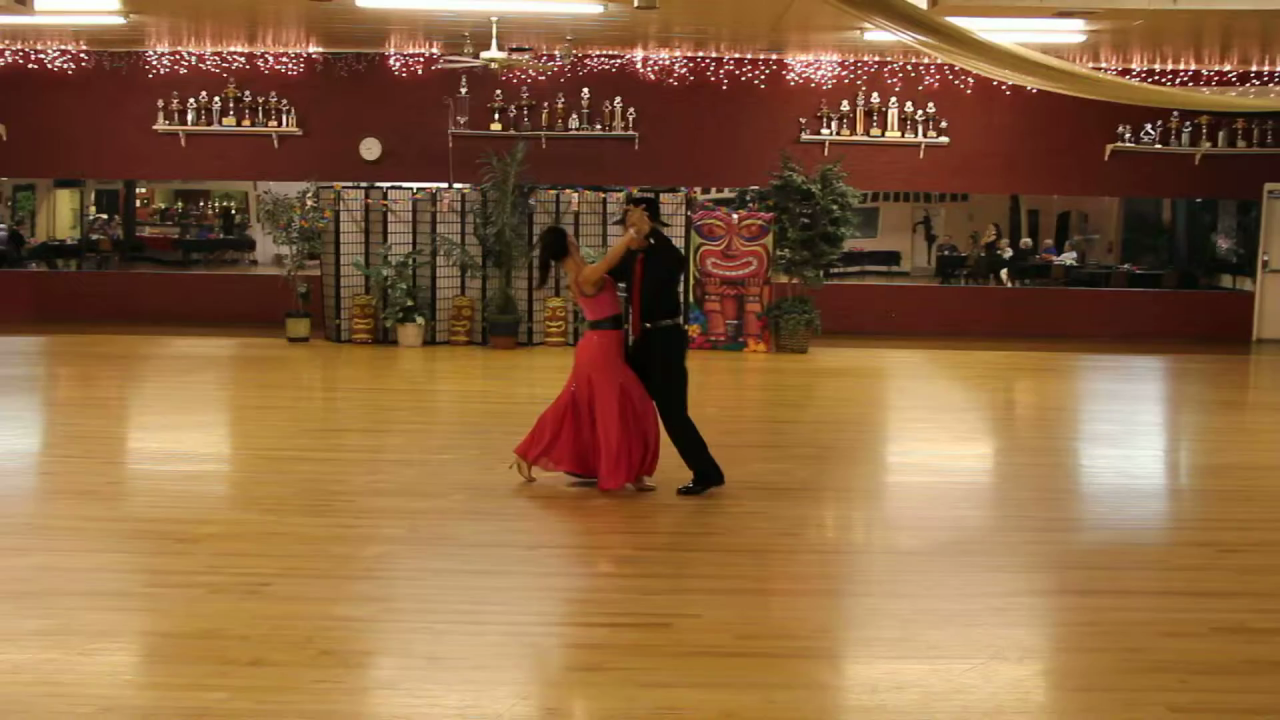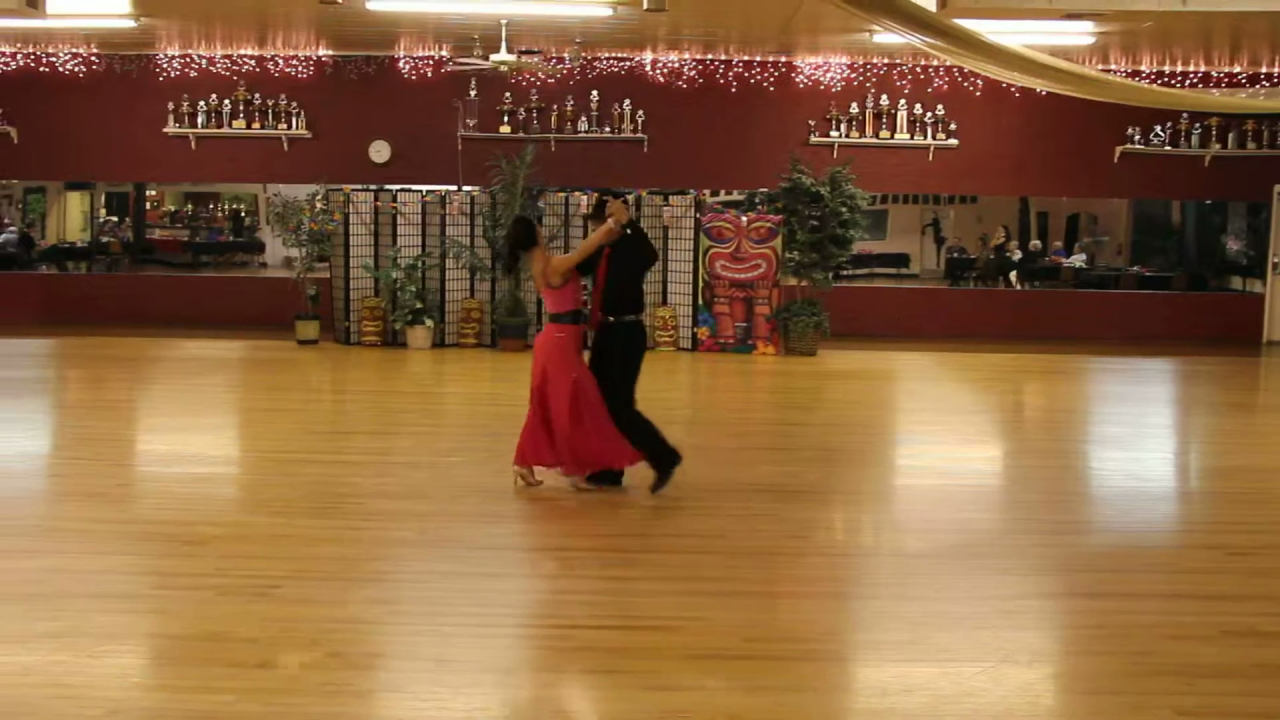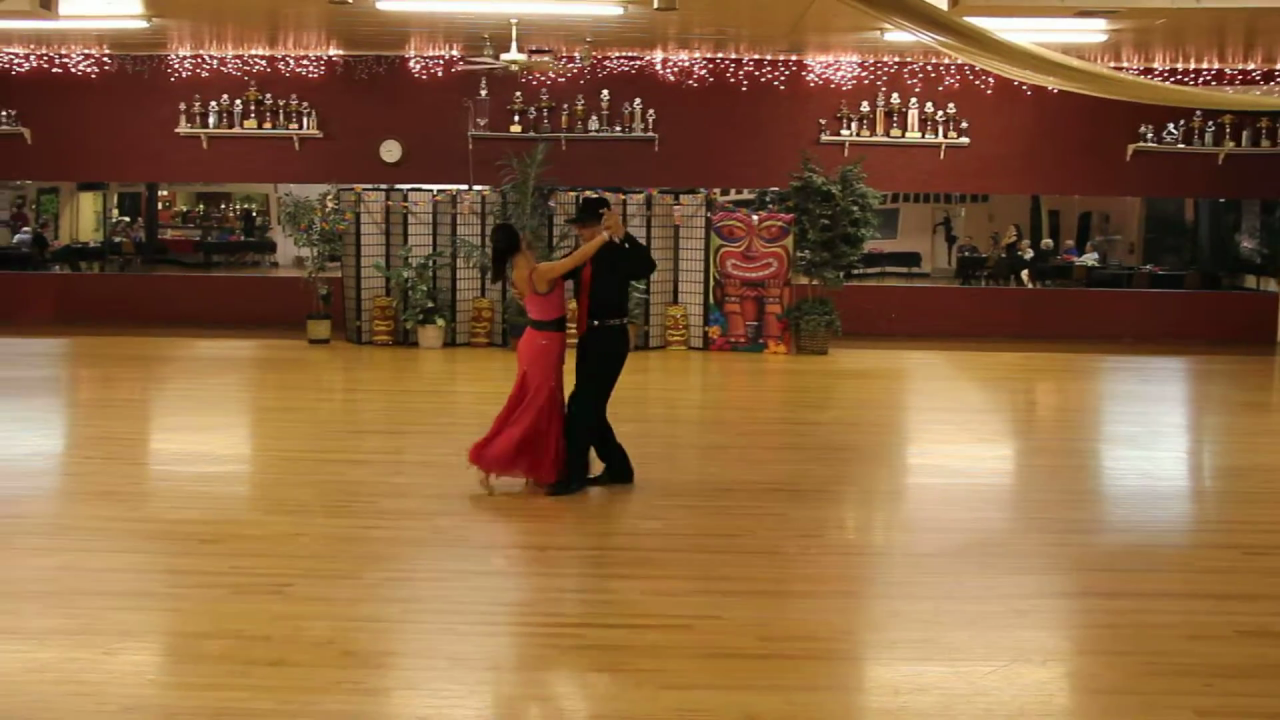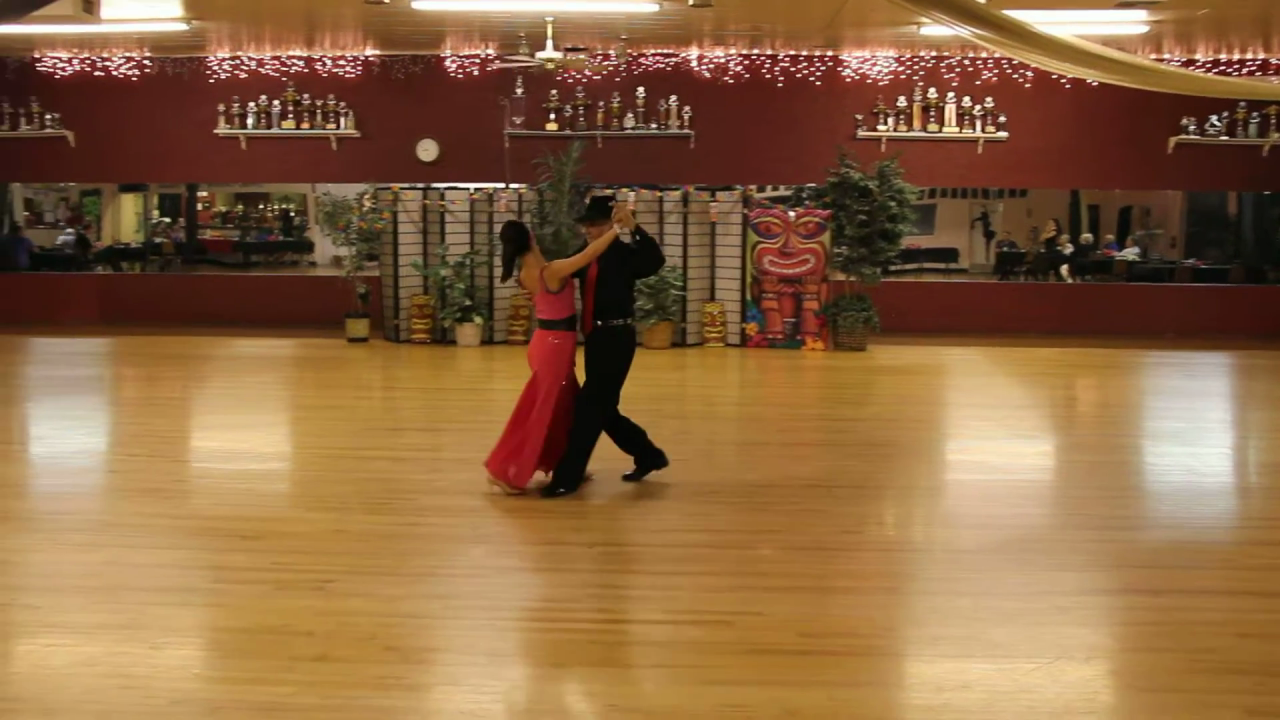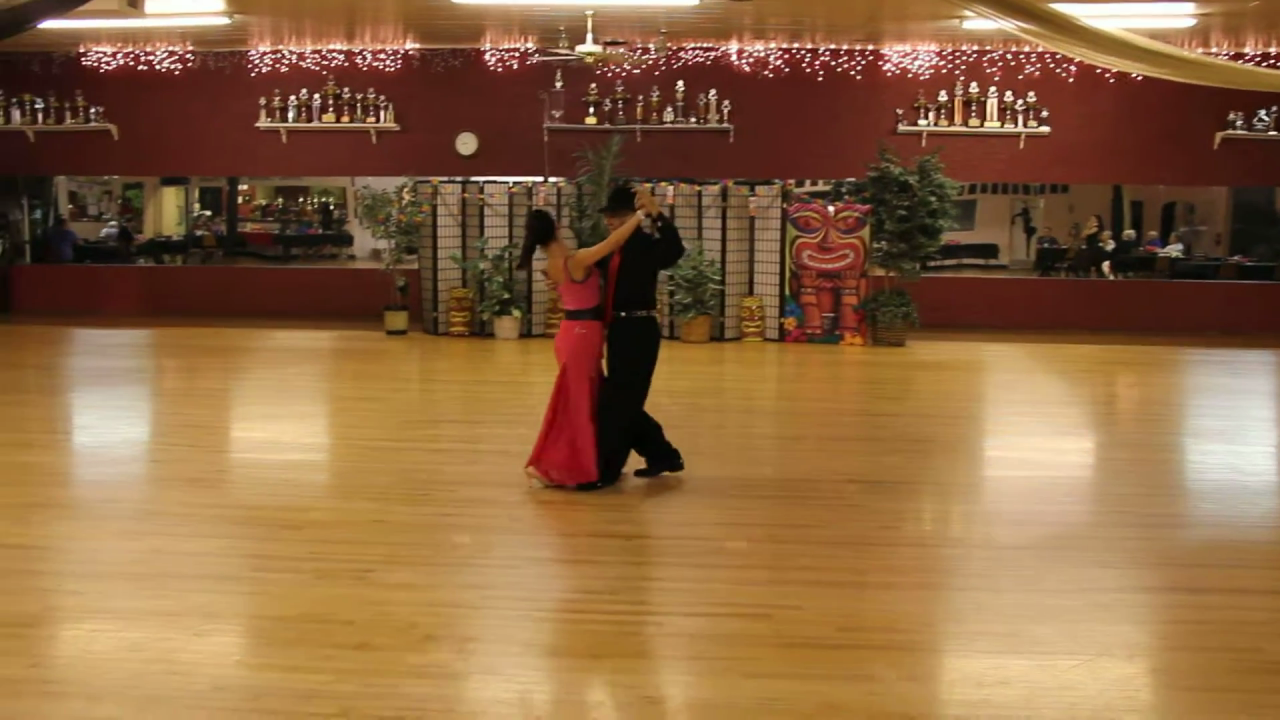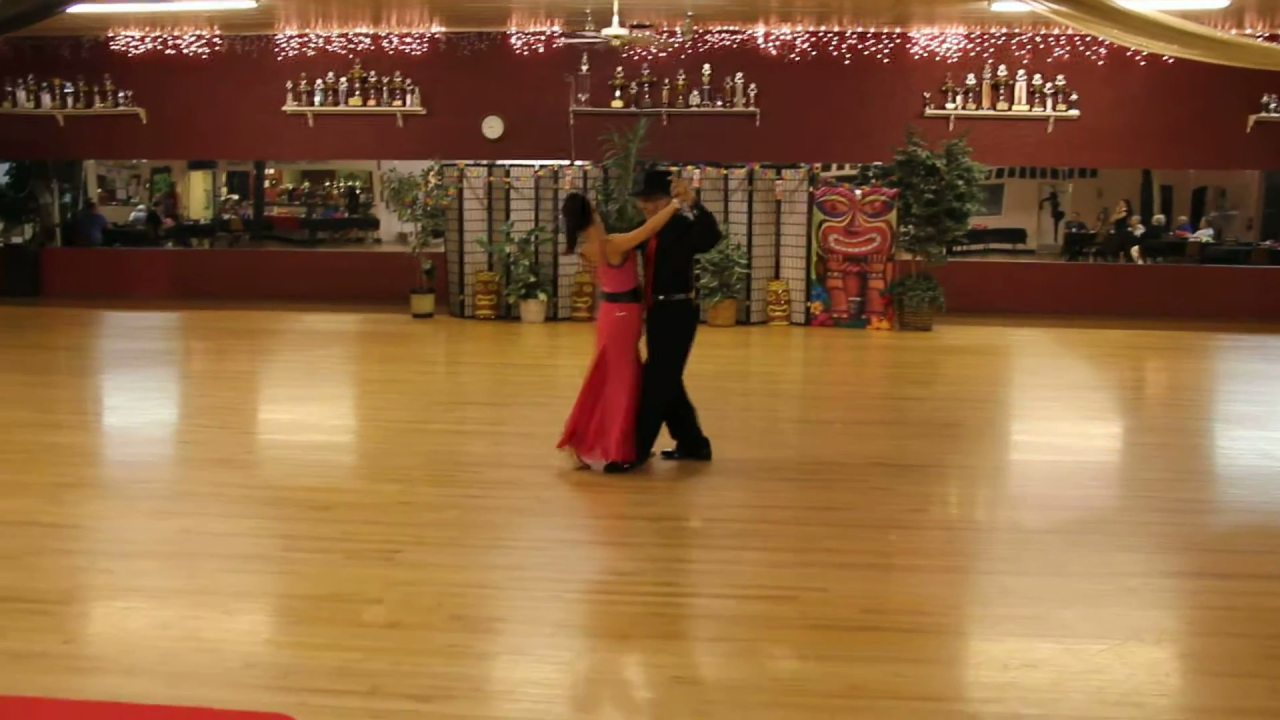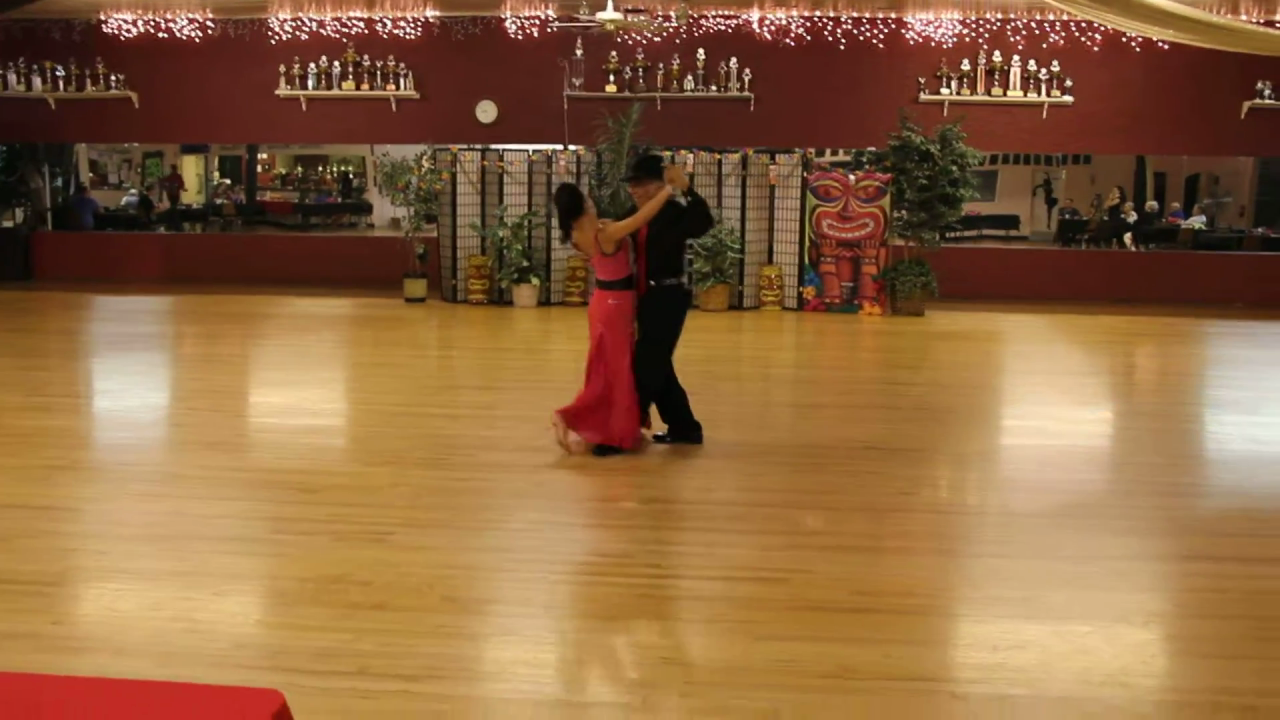
dt=0.3s
person 1, frame 1
left shoulder: (663, 254)
right shoulder: (633, 257)
left elbow: (678, 262)
right elbow: (610, 274)
left wrist: (649, 230)
left hip: (666, 338)
right hip: (644, 338)
left knee: (672, 412)
left ankle: (706, 473)
person 1, frame 2
left shoulder: (630, 250)
right shoulder: (599, 252)
left elbow: (650, 255)
right elbow: (574, 268)
left wrist: (625, 223)
left hip: (626, 333)
right hip: (604, 332)
left knee: (619, 405)
right knee: (599, 402)
left ankle: (664, 459)
right ankle: (608, 470)
person 1, frame 3
left shoulder: (617, 255)
left elbow: (646, 267)
left wrist: (622, 235)
left hip: (610, 338)
right hip: (589, 337)
left knee: (582, 406)
right knee: (590, 407)
left ankle: (575, 475)
right ankle: (617, 468)
person 1, frame 4
left shoulder: (624, 254)
left elbow: (655, 261)
left wrist: (633, 227)
left hip: (615, 338)
right hip: (596, 337)
left knee: (590, 407)
right knee: (602, 408)
left ankle: (568, 477)
right ankle: (648, 456)
person 1, frame 5
left shoulder: (648, 245)
right shoulder: (613, 247)
left elbow: (673, 251)
left wrist: (656, 215)
left hip: (638, 330)
right hip: (619, 329)
left knee: (619, 401)
right knee: (622, 401)
left ankle: (607, 470)
right ankle: (663, 455)
person 1, frame 6
left shoulder: (683, 228)
left elbow: (711, 237)
left wrist: (693, 204)
left hip: (677, 312)
right hip: (658, 312)
left knee: (656, 382)
right knee: (665, 381)
left ankle: (635, 451)
right ankle: (693, 443)
person 1, frame 7
left shoulder: (675, 213)
left elbow: (704, 223)
left wrist: (686, 189)
left hip: (668, 297)
right hip: (648, 297)
left knee: (645, 366)
right knee: (656, 366)
right ankle: (685, 427)
person 2, frame 1
left shoulder: (576, 276)
right shoulder: (587, 274)
left elbow: (606, 267)
right elbow: (611, 258)
left wrist: (632, 242)
right wrist: (634, 232)
left hip: (593, 345)
right hip: (603, 346)
left knee: (574, 406)
right knee: (627, 408)
left ankle: (527, 455)
right ankle: (629, 474)
person 2, frame 2
left shoulder: (539, 266)
right shoulder: (554, 266)
left elbow: (582, 256)
right elbow: (585, 248)
left wrist: (606, 236)
right wrist: (613, 222)
left hip: (554, 337)
right hip: (561, 340)
left knee: (548, 404)
right knee: (575, 403)
left ankle: (525, 464)
right ankle: (575, 469)
person 2, frame 3
left shoulder: (516, 276)
right shoulder: (541, 273)
left elbow: (566, 266)
right elbow: (579, 257)
right wrist: (605, 234)
left hip: (536, 342)
right hip: (544, 345)
left knee: (545, 409)
right knee: (531, 410)
left ankle: (534, 468)
right ankle: (487, 461)
person 2, frame 4
left shoulder: (525, 275)
right shoulder: (552, 271)
right elbow: (589, 254)
right wrist: (616, 229)
left hip: (546, 341)
right hip: (556, 345)
left knee: (564, 406)
right knee: (539, 411)
right ankle: (503, 470)
person 2, frame 5
left shoulder: (551, 265)
right shoulder: (576, 260)
right elbow: (614, 242)
right wrist: (639, 216)
left hip: (573, 333)
right hip: (582, 336)
left knee: (585, 400)
right knee: (577, 403)
right ankle: (547, 465)
person 2, frame 6
left shoulder: (587, 248)
right shoulder: (613, 244)
right elbow: (650, 228)
right wrist: (676, 202)
left hip: (611, 314)
right hip: (622, 316)
left knee: (611, 381)
right knee: (618, 383)
right ankle: (607, 448)
person 2, frame 7
left shoulder: (578, 236)
right shoulder: (607, 234)
right elbow: (643, 216)
right wrist: (670, 187)
left hip: (604, 301)
right hip: (616, 304)
left knee: (611, 370)
right knee: (616, 371)
left ankle: (609, 431)
